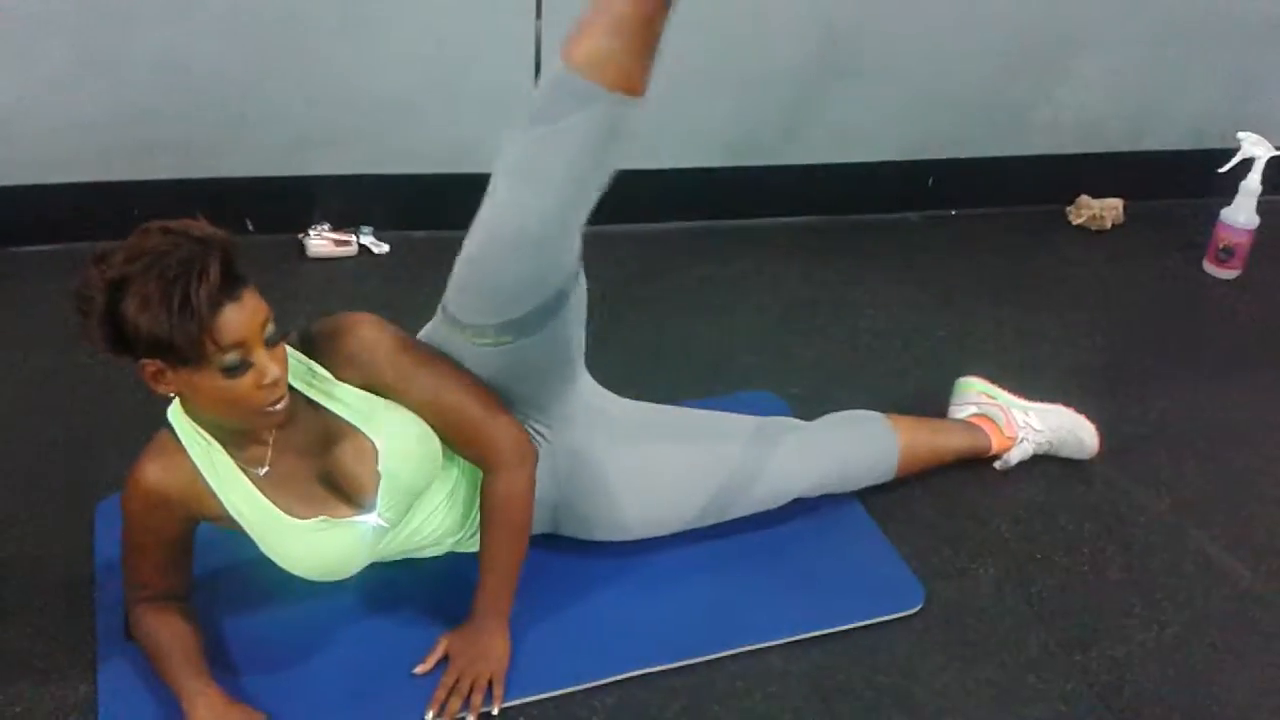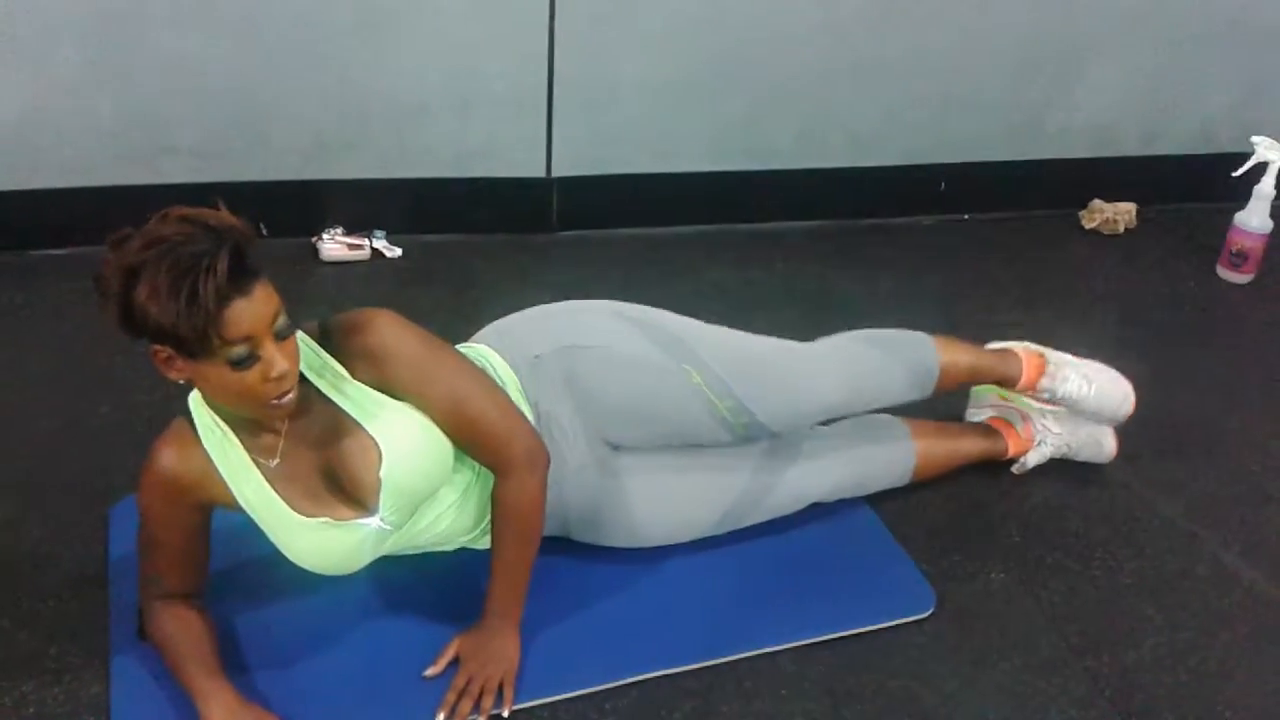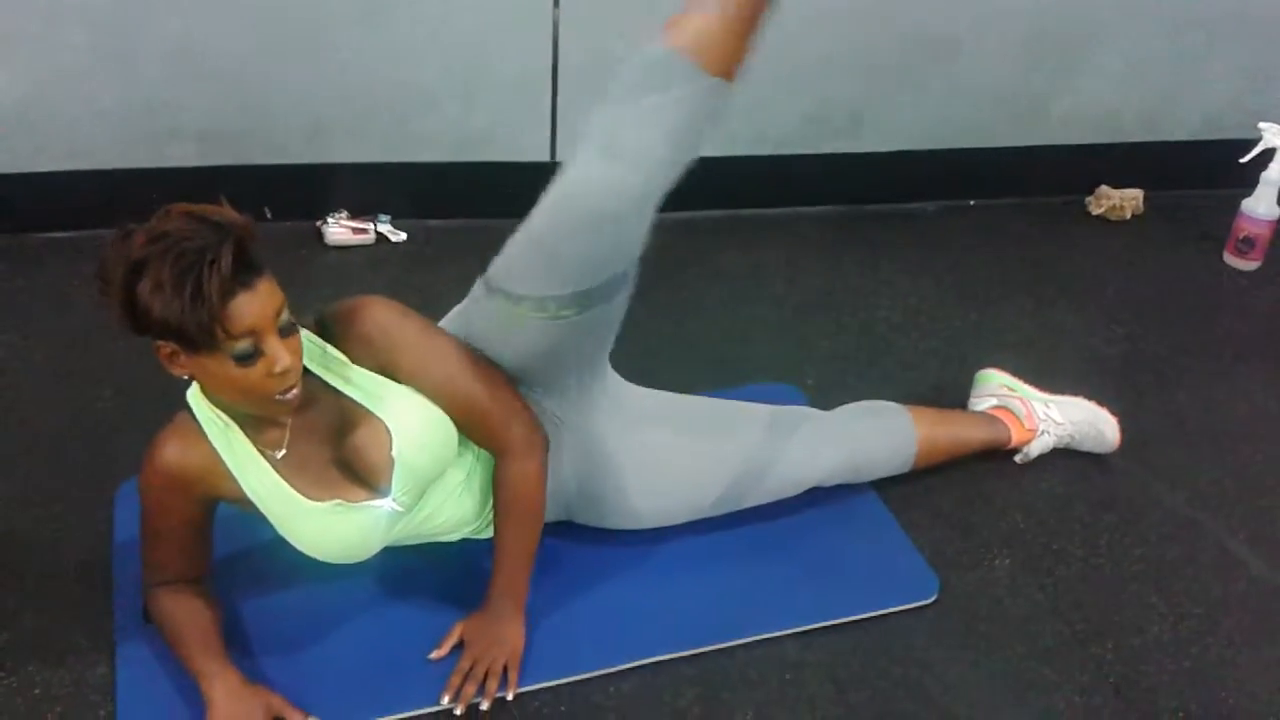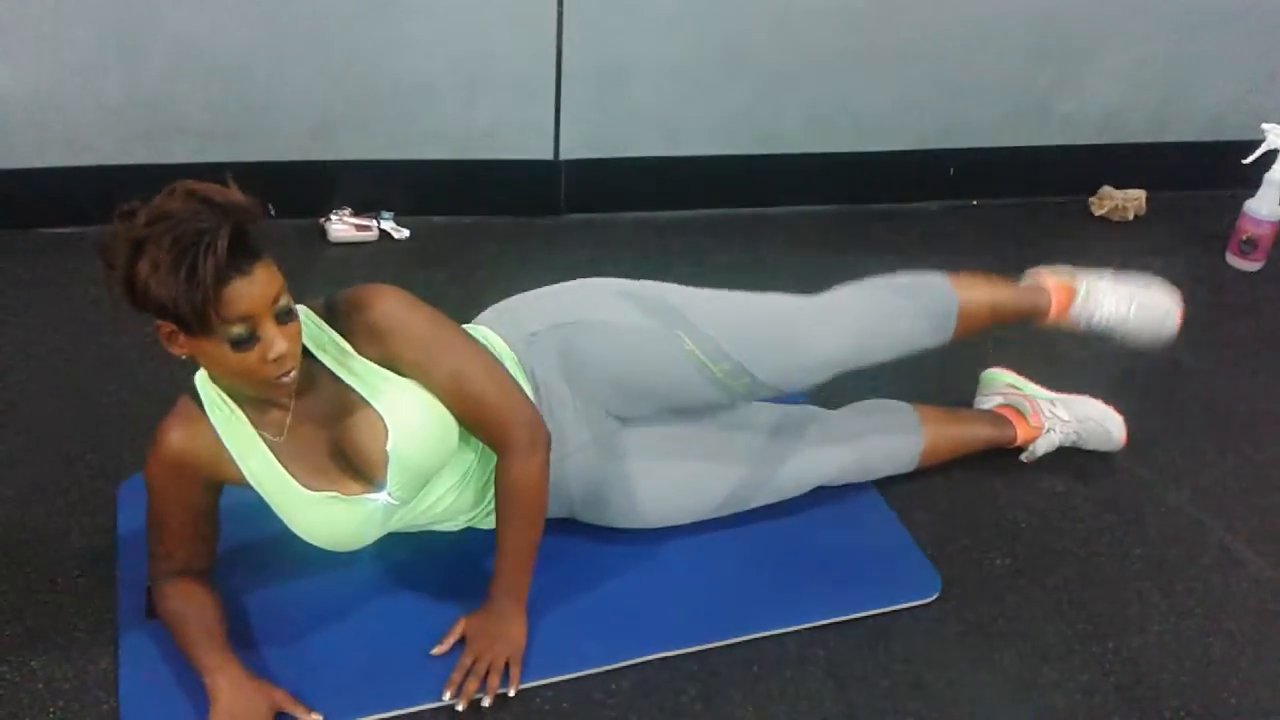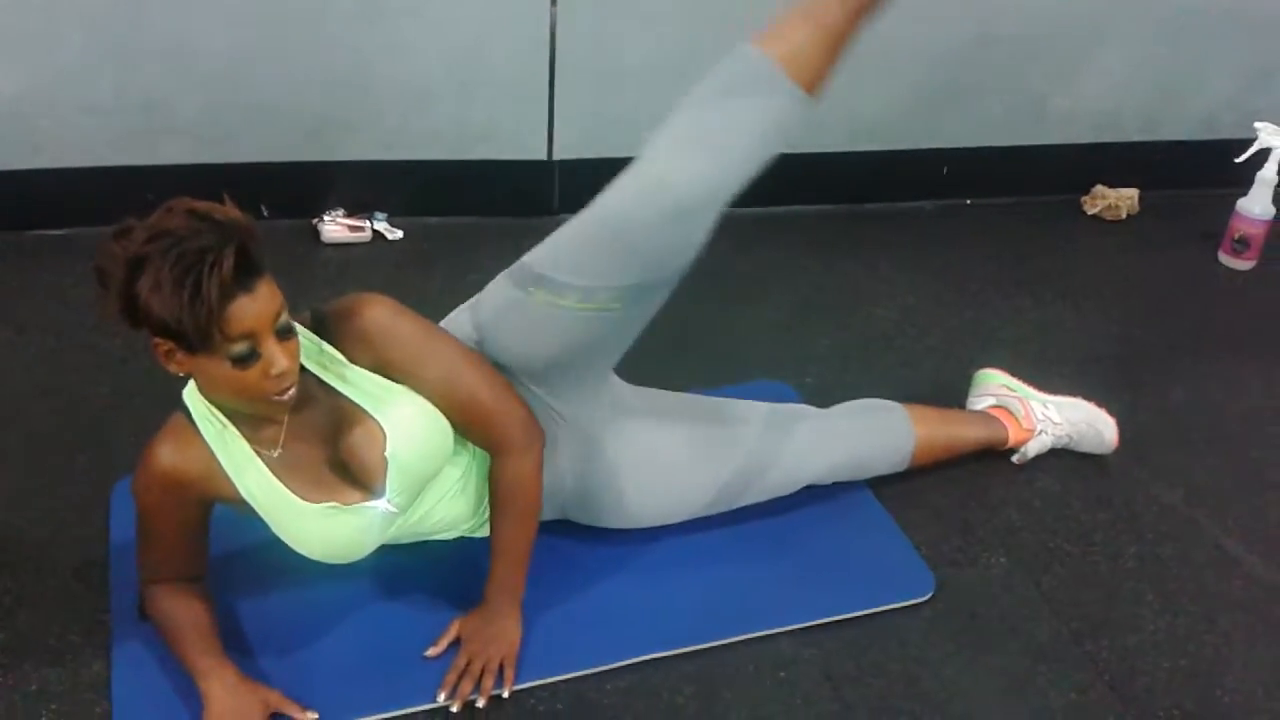
dt=1s
person 1, frame 1
left shoulder: (347, 350)
right shoulder: (167, 481)
left elbow: (503, 458)
right elbow: (154, 600)
left wrist: (492, 621)
left hip: (518, 411)
right hip: (535, 494)
right ankle: (981, 426)
person 1, frame 2
left shoulder: (366, 344)
right shoulder: (181, 470)
left elbow: (516, 452)
right elbow: (169, 598)
left wrist: (500, 625)
left hip: (552, 387)
right hip: (566, 503)
left knee: (814, 390)
right knee: (799, 466)
left ankle: (1012, 368)
right ankle: (1000, 431)
person 1, frame 3
left shoulder: (363, 332)
right shoulder: (185, 464)
left elbow: (521, 441)
right elbow: (173, 582)
left wrist: (506, 607)
left hip: (539, 396)
right hip: (546, 492)
right ankle: (1005, 420)
person 1, frame 4
left shoulder: (368, 319)
right shoulder: (190, 448)
left elbow: (521, 434)
right elbow: (178, 575)
left wrist: (508, 602)
left hip: (562, 366)
right hip: (568, 488)
left knee: (821, 341)
right knee: (815, 447)
left ankle: (1048, 296)
right ankle: (1007, 420)
person 1, frame 5
left shoulder: (361, 328)
right shoulder: (179, 465)
left elbow: (516, 439)
right elbow: (169, 582)
left wrist: (504, 602)
left hip: (532, 377)
right hip: (550, 483)
right knee: (796, 449)
right ankle: (1001, 419)
